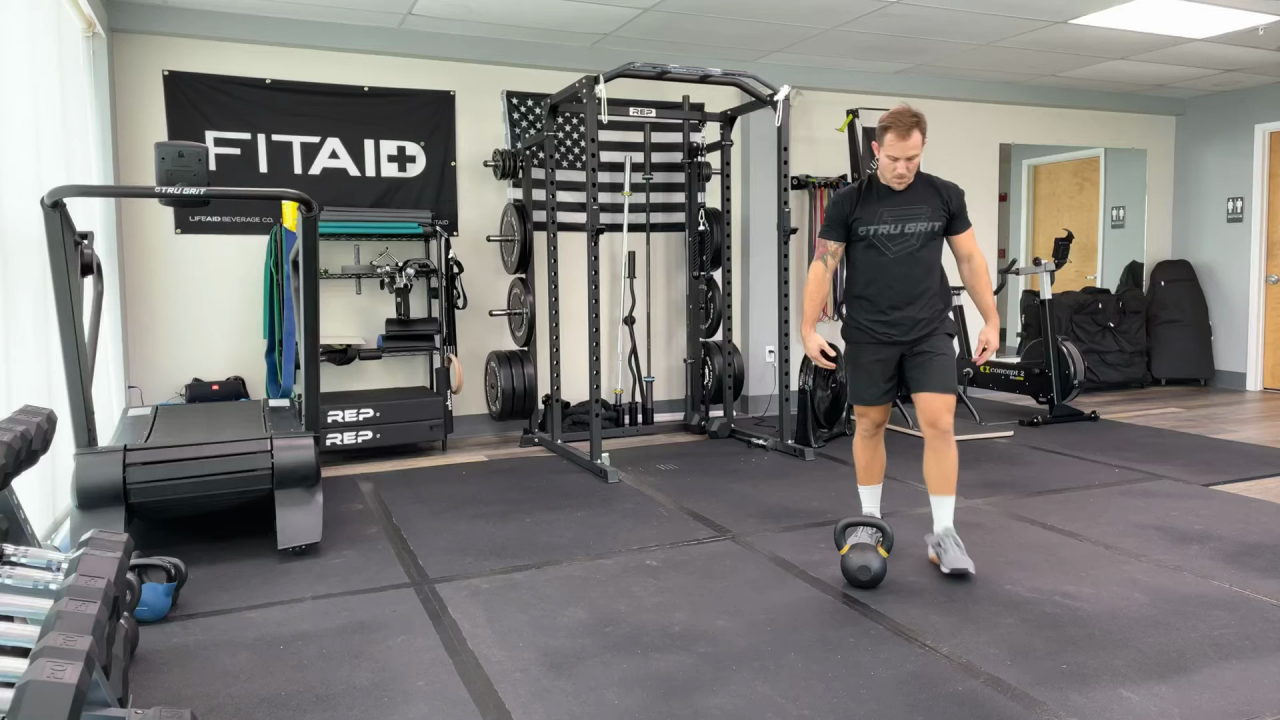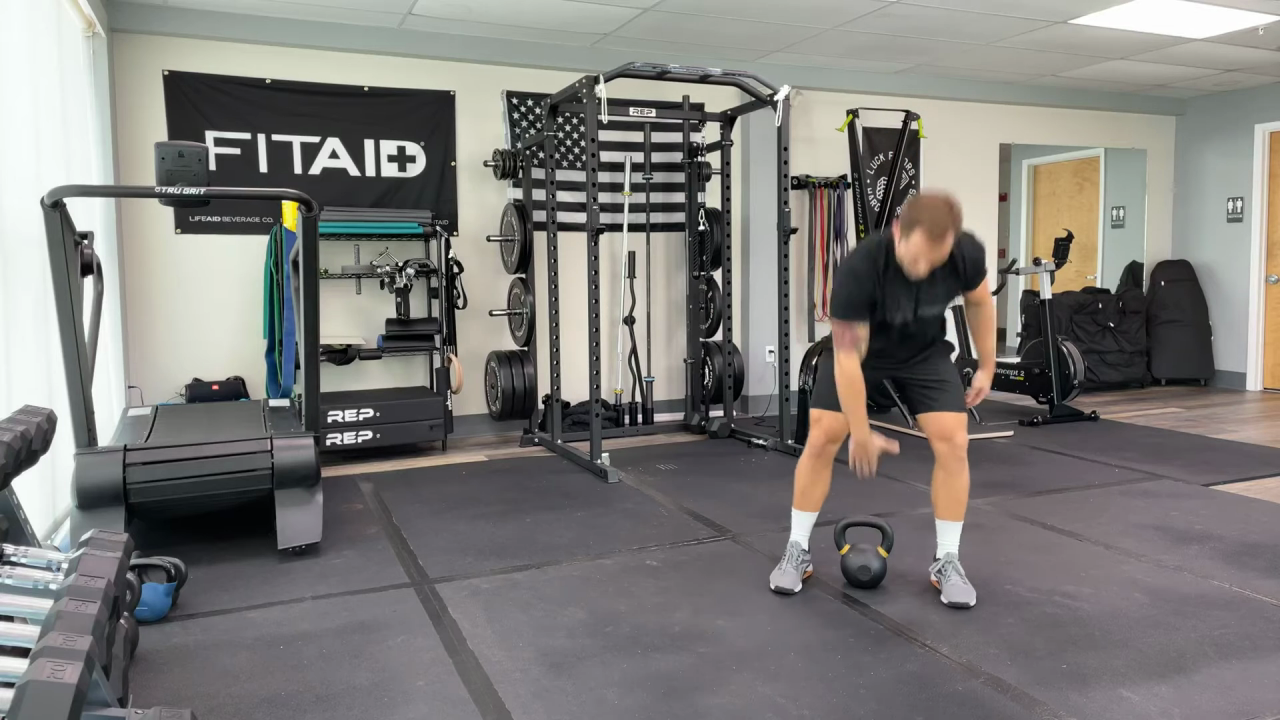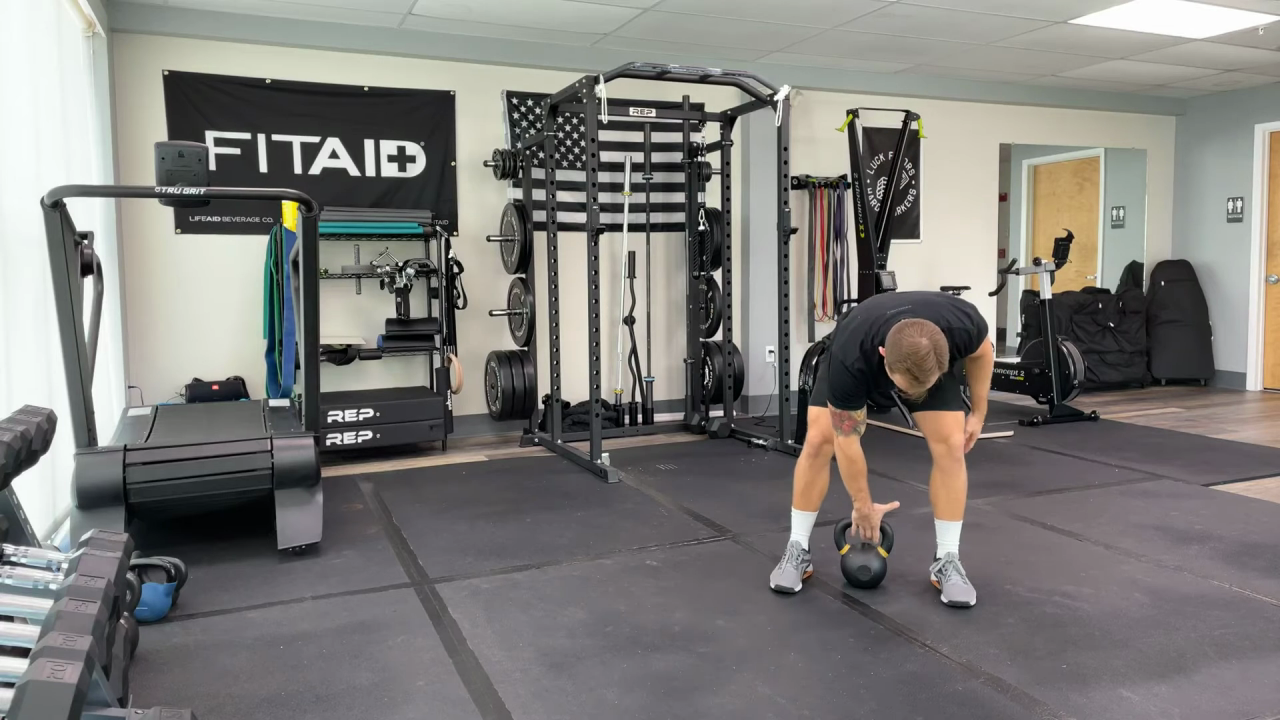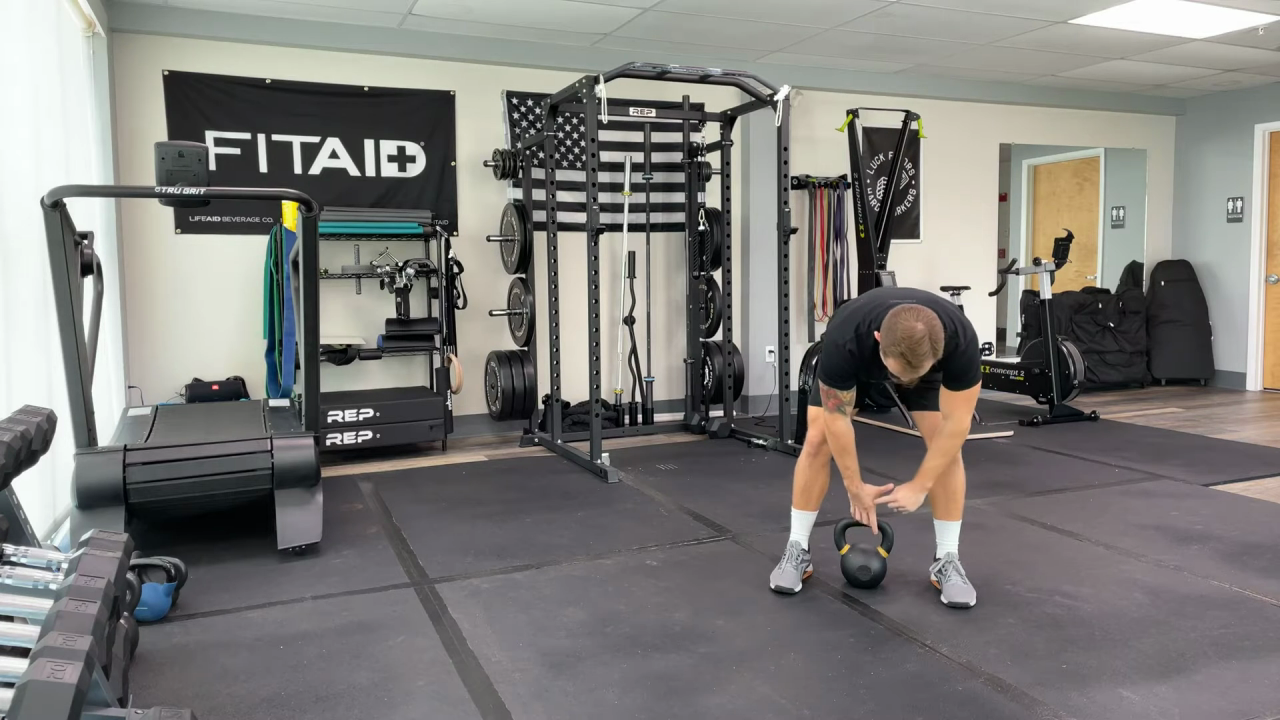
dt=0.7s
person 1, frame 1
left shoulder: (945, 195)
right shoulder: (849, 201)
left elbow: (969, 258)
right elbow: (822, 267)
left wrist: (991, 320)
right wrist: (809, 328)
left hip: (930, 333)
right hip: (868, 336)
left knee: (938, 423)
right knee: (870, 425)
left ankle: (944, 533)
right ankle: (870, 521)
person 1, frame 2
left shoulder: (968, 253)
right shoulder: (860, 270)
left elbow: (980, 303)
right elbow: (847, 358)
left wrist: (986, 367)
right wrist: (861, 434)
left hip: (924, 354)
right hip: (858, 356)
left knee: (953, 443)
right knee: (822, 439)
left ankle: (946, 561)
right ankle: (797, 550)
person 1, frame 3
left shoulder: (962, 325)
right shoulder: (849, 359)
left elbow: (980, 353)
right elbow: (847, 440)
left wrist: (978, 412)
right wrist: (863, 506)
left hip: (931, 358)
right hip: (854, 350)
left knee: (950, 444)
right knee: (818, 440)
left ankle: (946, 560)
right ankle: (797, 550)
person 1, frame 4
left shoulder: (959, 338)
right shoulder: (844, 340)
left elbow: (956, 422)
right elbow: (836, 418)
left wrist: (921, 487)
right wrist: (855, 487)
left hip: (926, 358)
right hip: (856, 359)
left knee: (944, 445)
right knee: (817, 440)
left ankle: (947, 559)
right ankle: (797, 550)
